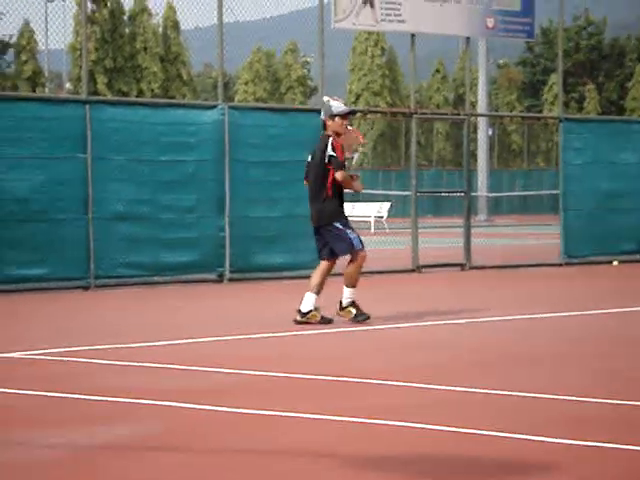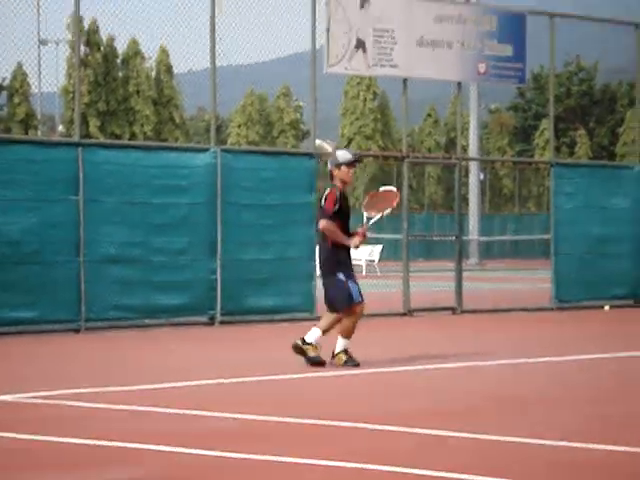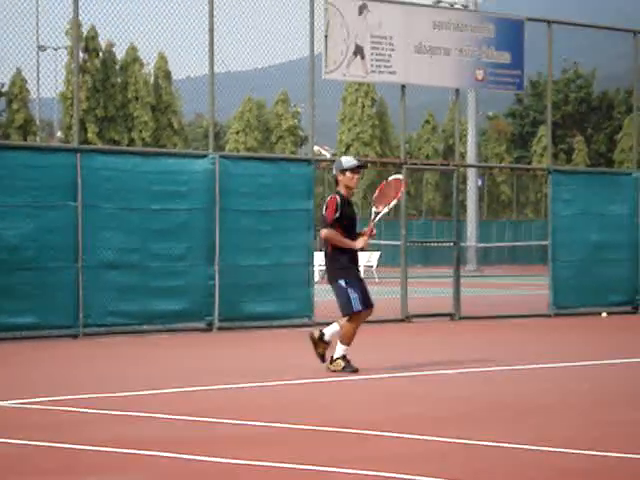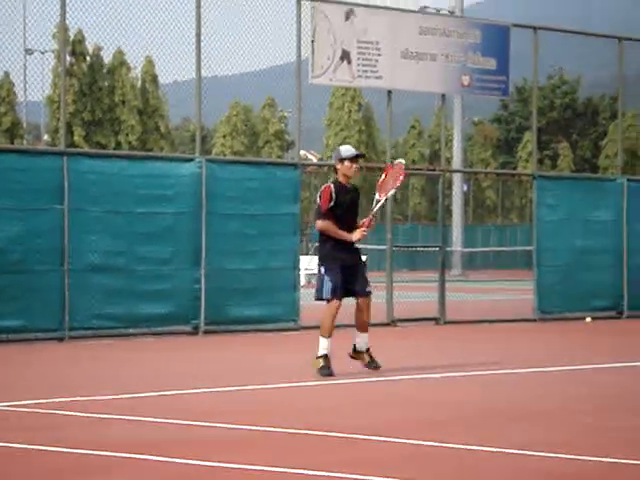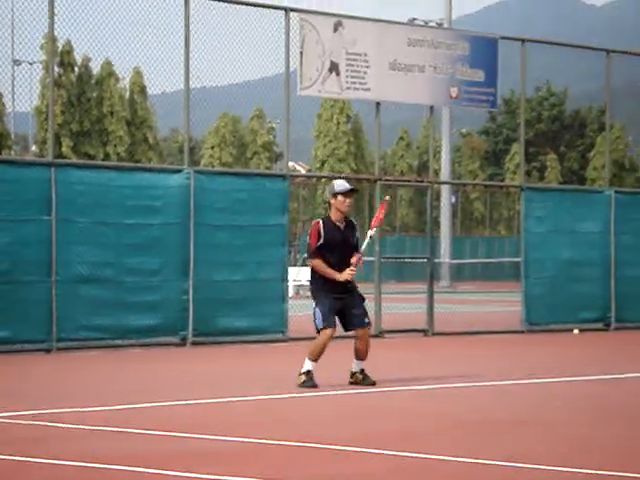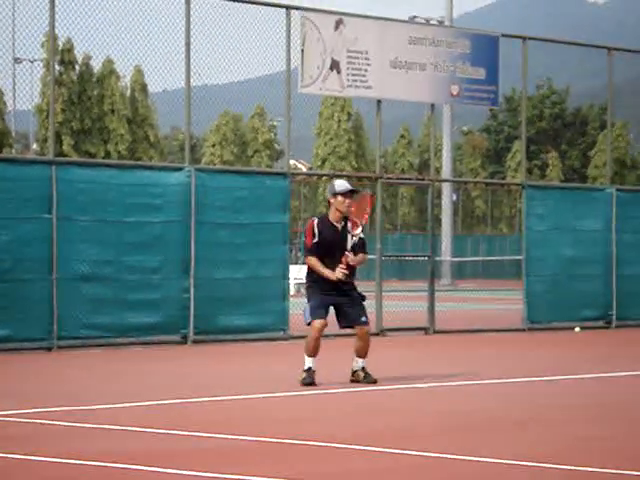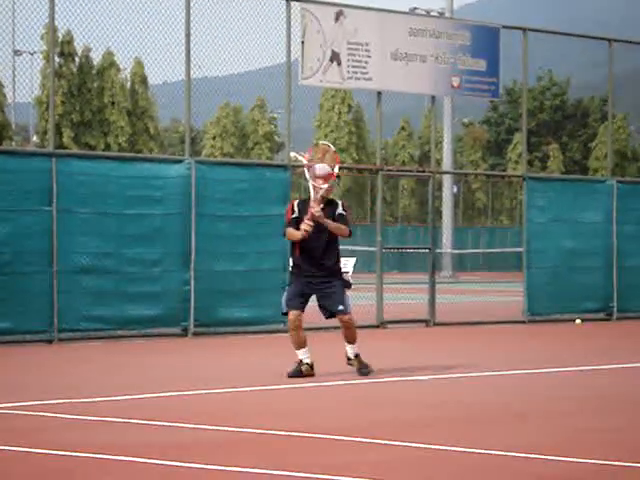
dt=0.2s
person 1, frame 1
left shoulder: (318, 146)
right shoulder: (334, 142)
left elbow: (308, 181)
right elbow: (340, 176)
right wrist: (354, 184)
left hip: (319, 213)
right hip: (331, 213)
left knee: (327, 261)
right knee: (358, 253)
left ankle: (306, 310)
right ankle: (347, 304)
person 1, frame 2
left shoulder: (340, 195)
right shoulder: (332, 193)
right elbow: (324, 225)
left wrist: (353, 234)
right wrist: (348, 240)
left hip: (337, 261)
right hip: (335, 262)
left knee: (341, 310)
right knee: (356, 306)
left ankle: (307, 342)
right ankle: (341, 351)
person 1, frame 3
left shoulder: (348, 201)
right shoulder: (335, 200)
right elbow: (326, 233)
left wrist: (363, 234)
right wrist: (354, 243)
left hip: (350, 266)
right hip: (339, 267)
left knee: (365, 310)
right knee: (356, 314)
left ankle: (323, 336)
right ankle: (336, 357)
person 1, frame 4
left shoulder: (354, 191)
right shoulder: (329, 190)
right elbow: (321, 223)
left wrist: (362, 225)
right wrist: (350, 236)
left hip: (351, 255)
right hip: (331, 256)
left knee: (364, 301)
right knee: (333, 303)
left ankle: (360, 348)
right ankle: (323, 356)
person 1, frame 5
left shoulder: (352, 227)
right shoulder: (319, 226)
right elbow: (313, 260)
left wrist: (357, 260)
right wrist: (338, 276)
left hip: (348, 290)
right hip: (323, 289)
left knee: (364, 331)
right knee: (327, 332)
left ankle: (357, 372)
right ankle: (306, 372)
person 1, frame 6
right shoulder: (316, 224)
left elbow: (363, 255)
right elbow: (310, 257)
left wrist: (354, 260)
right wrist: (331, 274)
left hip: (346, 289)
right hip: (319, 287)
left knee: (363, 329)
right knee: (317, 325)
left ankle: (358, 370)
right ankle: (309, 369)
person 1, frame 7
left shoulder: (337, 206)
right shoulder: (295, 206)
left elbow: (345, 232)
right elbow: (289, 233)
left wrist: (322, 219)
right wrist: (300, 232)
left hip: (330, 274)
right hip: (301, 274)
left knee: (346, 318)
right knee: (293, 318)
left ankle: (354, 357)
right ankle: (305, 362)
